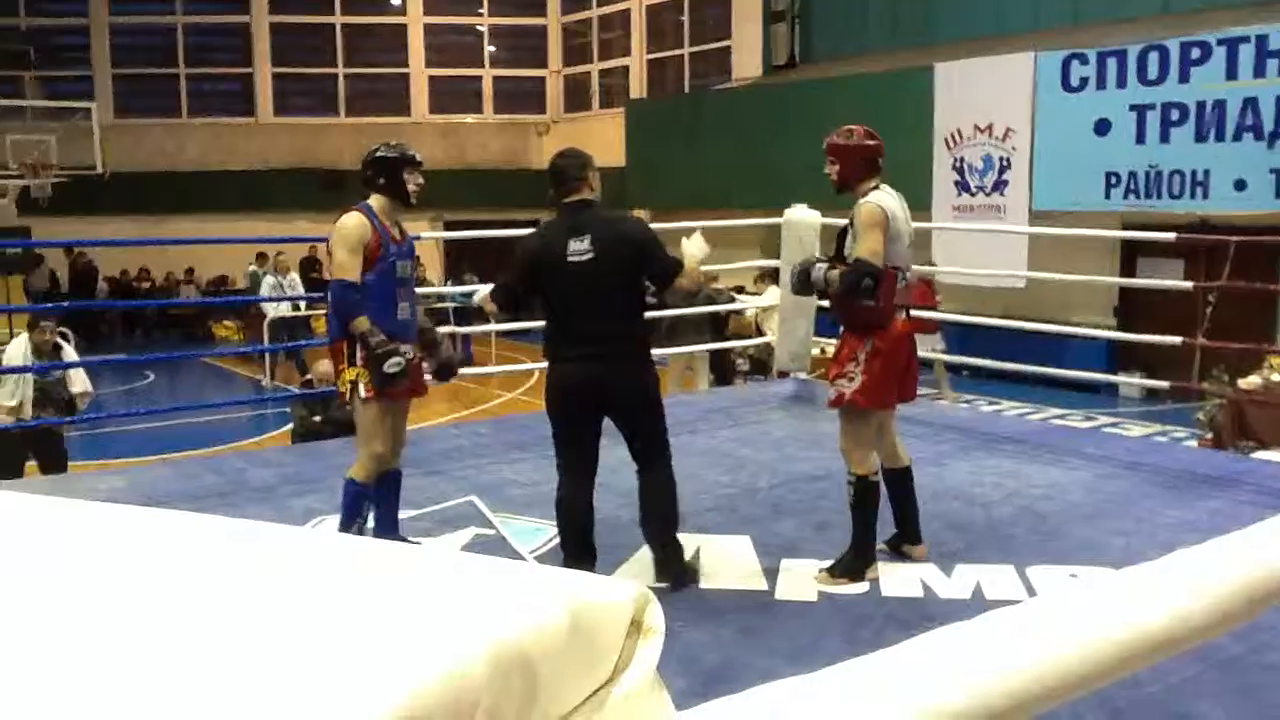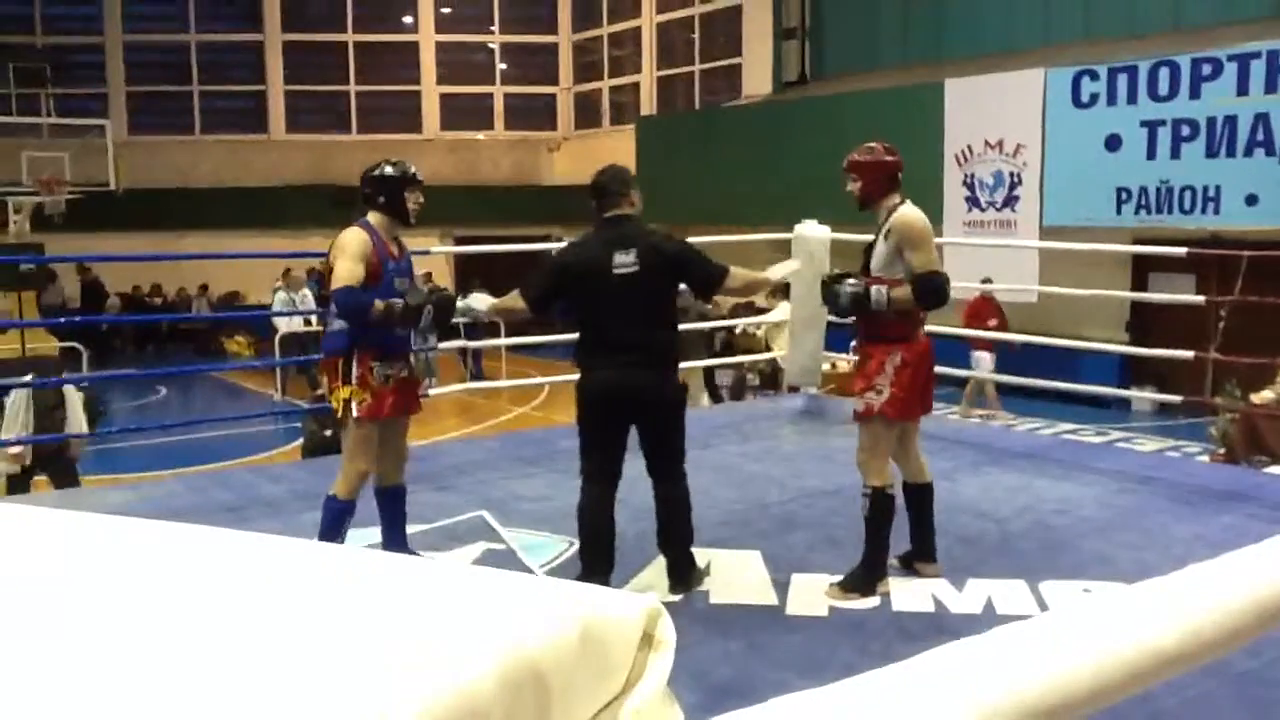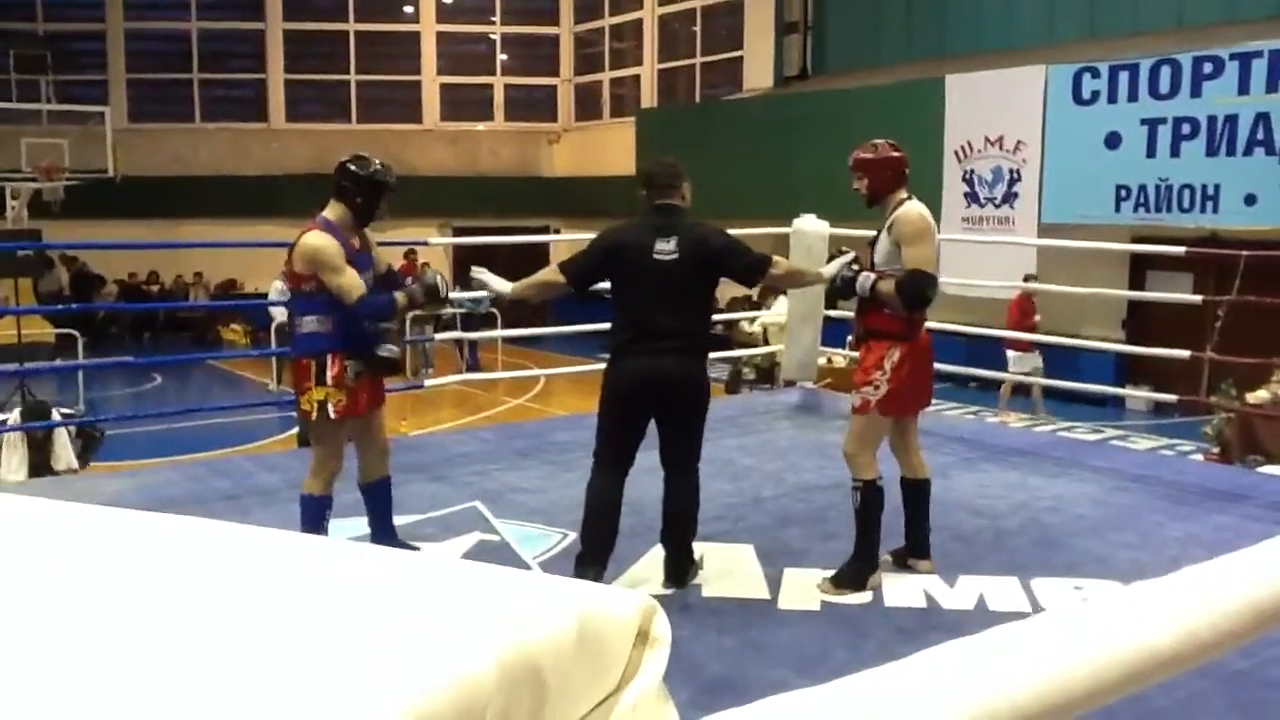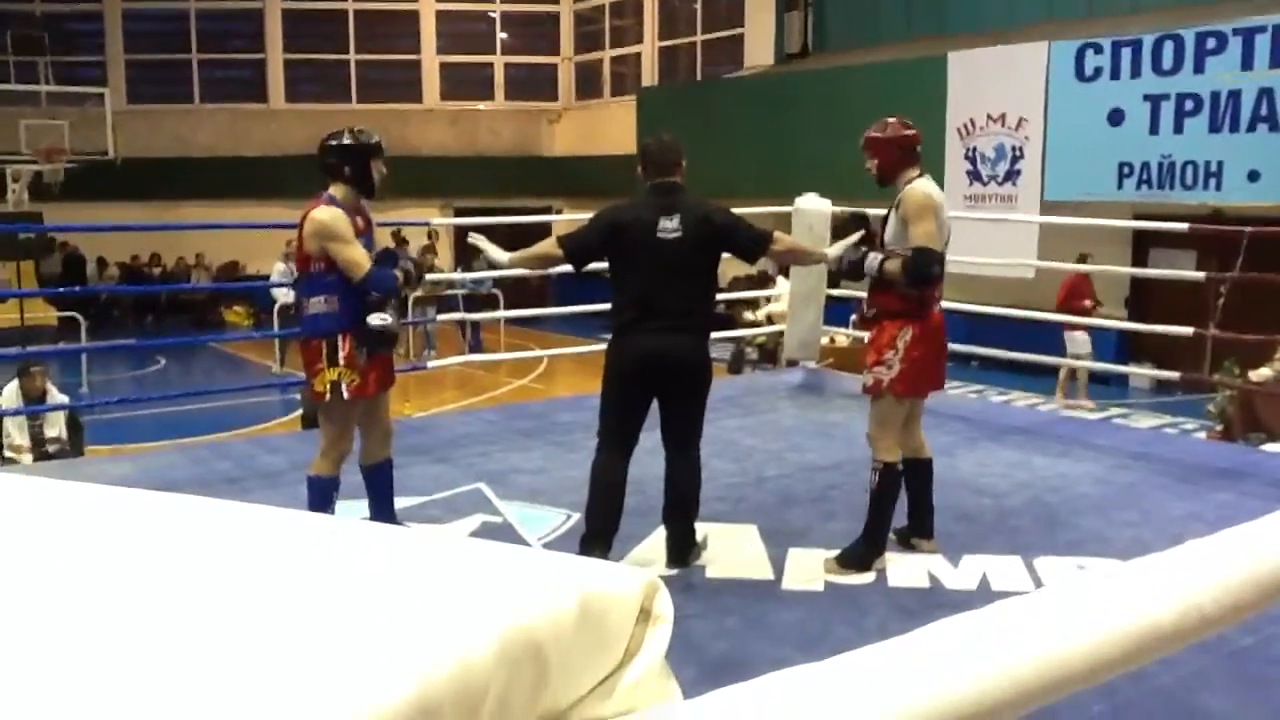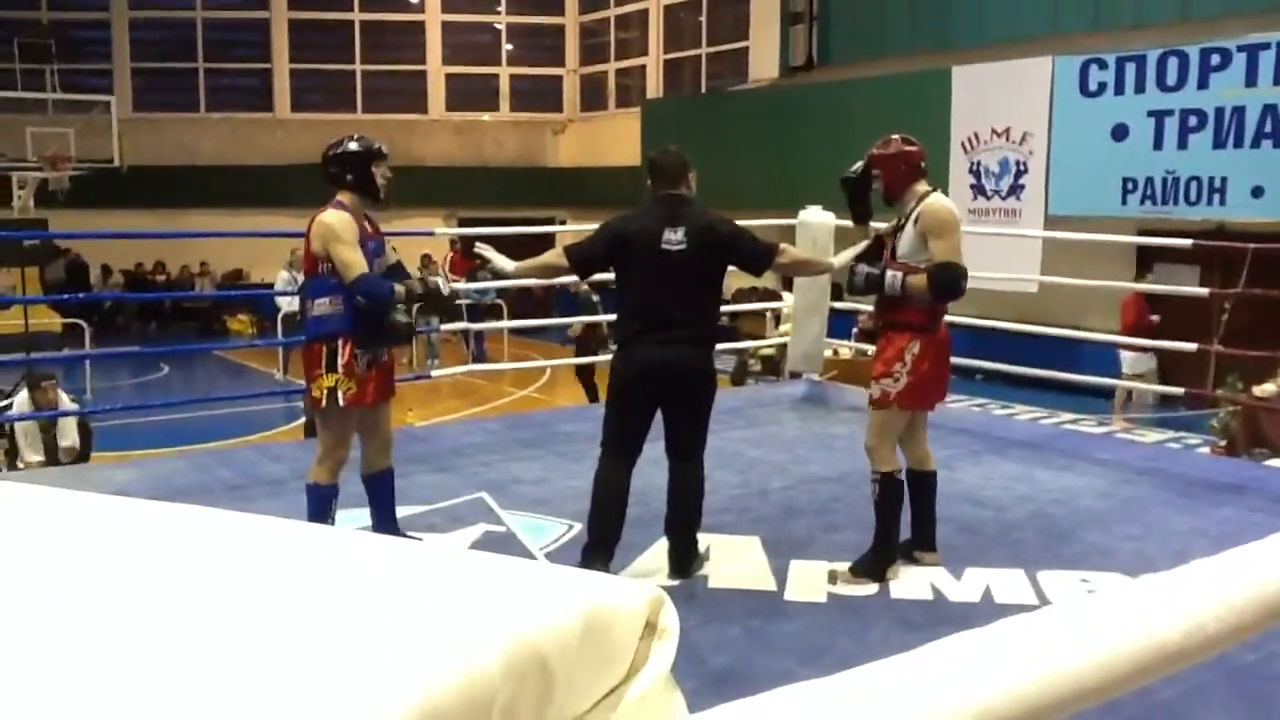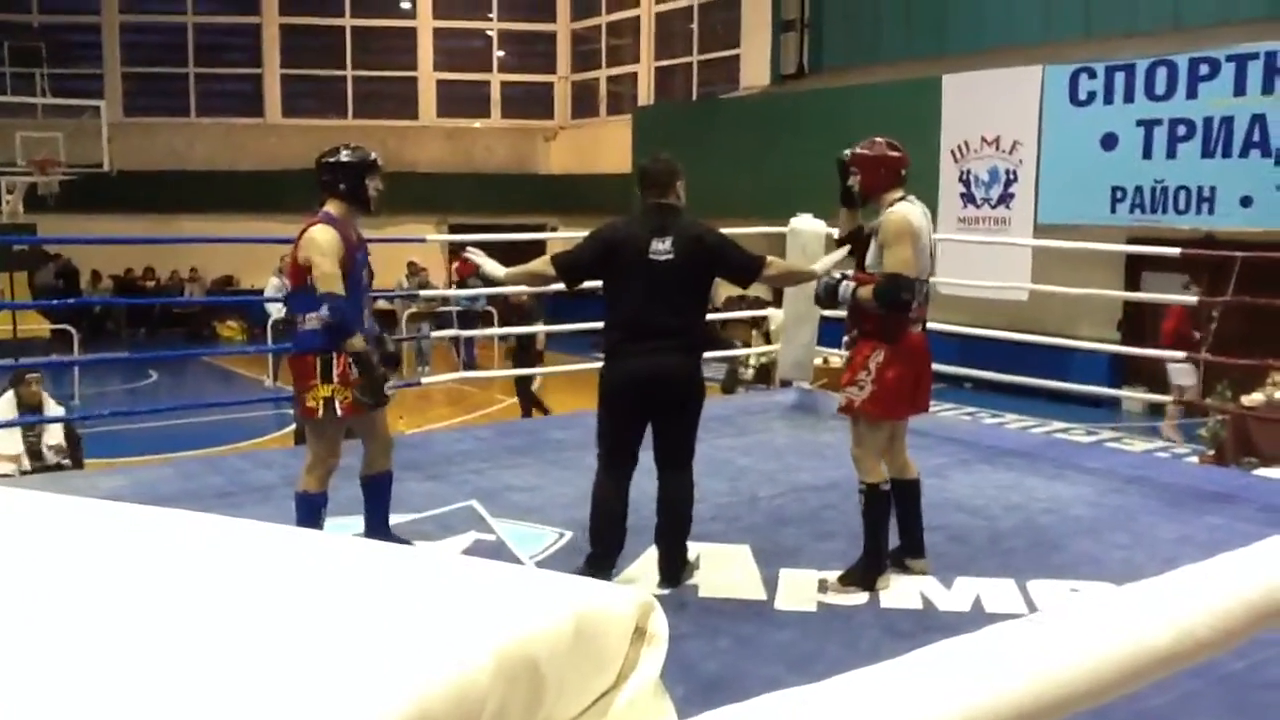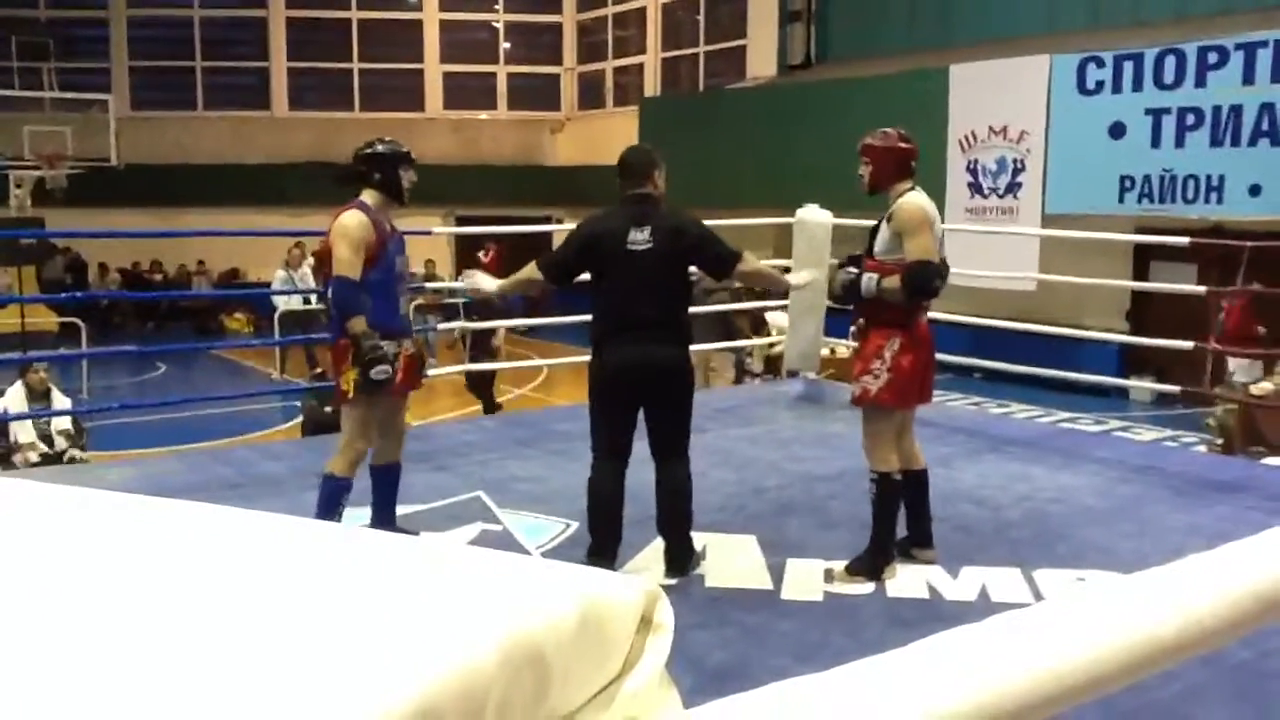
dt=0.5s
person 1, frame 1
left shoulder: (870, 207)
right shoulder: (892, 200)
left elbow: (862, 279)
left wrist: (817, 275)
right wrist: (835, 270)
left hip: (871, 338)
right hip: (892, 330)
left knee: (856, 447)
right knee: (884, 438)
left ankle: (861, 557)
right ankle: (910, 538)
person 1, frame 2
left shoulder: (906, 220)
right shoulder: (891, 221)
left elbow: (933, 291)
left wrist: (869, 296)
right wrist: (854, 289)
left hip: (896, 354)
right hip: (894, 350)
left knee: (871, 459)
right knee: (905, 452)
left ankle: (872, 571)
right ankle: (923, 554)
person 1, frame 3
left shoulder: (910, 217)
right shoulder: (898, 217)
left elbow: (919, 290)
left wrist: (863, 282)
right wrist: (856, 275)
left hip: (894, 350)
right hip: (894, 346)
left knee: (858, 451)
right knee: (905, 447)
left ankle: (864, 566)
right ankle: (917, 550)
person 1, frame 4
left shoulder: (917, 195)
right shoulder: (913, 196)
left elbow: (925, 268)
left wrist: (869, 262)
right wrist: (865, 243)
left hip: (906, 330)
right hip: (910, 326)
left knee: (881, 435)
right knee: (907, 430)
left ankle: (870, 547)
right ankle: (920, 530)
person 1, frame 5
left shoulder: (935, 210)
right shoulder: (907, 214)
left elbow: (951, 283)
right elbow: (871, 262)
left wrist: (885, 281)
right wrist: (859, 211)
left hip: (914, 343)
right hip: (902, 339)
left knee: (879, 444)
right knee: (912, 441)
left ankle: (883, 556)
right ankle: (923, 542)
person 1, frame 6
left shoulder: (896, 219)
right shoulder: (909, 211)
left elbow: (895, 295)
right elbow: (851, 243)
left wrist: (842, 291)
right wrist: (848, 200)
left hip: (885, 349)
right hip: (904, 344)
left knee: (867, 455)
right knee: (893, 449)
left ankle: (872, 566)
right ankle: (912, 549)
person 1, frame 7
left shoulder: (909, 208)
right shoulder: (907, 205)
left elbow: (926, 281)
left wrist: (865, 285)
right wrist: (864, 268)
left hip: (894, 338)
right hip: (900, 334)
left knee: (879, 446)
right knee: (902, 439)
left ankle: (879, 555)
right ankle: (919, 539)
person 2, frame 1
left shoulder: (537, 243)
right shoulder: (628, 230)
left elbow: (500, 305)
right elbow: (682, 282)
left wrist: (482, 296)
right wrist: (694, 254)
left hip: (568, 375)
right hip: (628, 369)
left knee: (575, 474)
right knee: (654, 462)
left ankle: (578, 569)
right ankle: (670, 560)
person 2, frame 2
left shoulder: (576, 254)
right shoulder: (665, 245)
left elbow: (524, 304)
right elbow: (728, 283)
left wrist: (487, 306)
right wrist: (771, 278)
left hip: (600, 383)
right hip: (657, 381)
left knee: (598, 482)
right knee: (669, 478)
left ankle: (594, 580)
right ankle: (682, 571)
person 2, frame 3
left shoulder: (620, 237)
right shoulder: (708, 238)
left elbow: (560, 278)
right elbow: (773, 271)
left wrist: (510, 290)
right wrist: (822, 275)
left hip: (629, 370)
right hip: (686, 372)
left knee: (609, 469)
right knee: (682, 470)
left ankle: (590, 568)
right ankle: (679, 566)
person 2, frame 4
left shoulder: (621, 216)
right shoulder: (709, 216)
left elbow: (559, 250)
right elbow: (775, 246)
left wrist: (507, 259)
right wrist: (827, 255)
left hip: (632, 349)
right hip: (688, 350)
left knee: (613, 448)
right knee: (683, 449)
left ankle: (595, 547)
right ankle: (681, 546)
person 2, frame 5
left shoulder: (626, 227)
right shoulder: (714, 228)
left elbow: (565, 260)
right elbow: (780, 258)
left wrist: (514, 268)
right wrist: (831, 265)
left hip: (636, 360)
right hip: (693, 362)
left knee: (616, 458)
right knee: (686, 460)
left ankle: (596, 557)
right ankle: (683, 557)
person 2, frame 6
left shoulder: (615, 235)
right shoulder: (701, 237)
left elbow: (555, 267)
right elbow: (766, 271)
left wrist: (502, 273)
right wrist: (817, 271)
left hip: (625, 368)
right hip: (681, 370)
left knee: (613, 469)
right knee: (676, 470)
left ankle: (599, 567)
right ankle: (672, 566)
person 2, frame 7
left shoulder: (596, 228)
right shoulder: (681, 226)
left elbow: (542, 273)
right elbow: (740, 267)
left wrist: (497, 286)
right wrist: (788, 282)
left hip: (613, 360)
right hip: (669, 359)
left knee: (608, 460)
right knee: (672, 459)
left ankle: (601, 558)
right ankle: (679, 555)
person 3, frame 1
left shoulder: (400, 230)
right shoulder: (355, 224)
right elbow: (346, 298)
left wrist: (432, 342)
right wrist: (379, 347)
left hip: (399, 351)
right hip: (365, 354)
left knee: (393, 449)
right knee: (374, 452)
left ankle: (387, 535)
person 3, frame 2
left shoulder: (398, 246)
right shoulder: (356, 239)
right elbow: (346, 300)
left wrist: (430, 305)
right wrist: (401, 309)
left hip: (394, 366)
right hip: (358, 368)
left knee: (393, 462)
right knee: (357, 468)
left ankle: (396, 549)
person 3, frame 3
left shoulder: (358, 236)
right shoulder: (318, 243)
left elbow: (385, 283)
right elbow: (365, 306)
left wrist: (387, 339)
right wrist: (419, 294)
left hip: (360, 361)
right hip: (326, 366)
left knee: (376, 451)
right knee: (327, 465)
left ankle: (384, 540)
person 3, frame 4
left shoulder: (359, 214)
right shoulder: (326, 218)
left elbow: (378, 274)
right elbow: (370, 281)
left wrist: (385, 312)
right wrist: (407, 273)
left hip: (365, 339)
right hip: (334, 345)
left knee: (378, 433)
right knee: (336, 444)
left ankle: (384, 522)
person 3, frame 5
left shoulder: (368, 224)
right shoulder: (333, 221)
left elbow: (393, 278)
right elbow: (364, 288)
left wrist: (399, 308)
right wrist: (412, 292)
left hip: (370, 348)
right hip: (336, 352)
left knee: (379, 442)
right knee: (333, 452)
left ankle: (386, 531)
person 3, frame 6
left shoulder: (351, 232)
right shoulder: (322, 236)
right elbow: (334, 310)
left wrist: (379, 345)
right wrist: (370, 362)
left hip: (355, 359)
right hip: (326, 363)
left knee: (380, 443)
right knee: (323, 460)
left ankle: (378, 534)
person 3, frame 7
left shoulder: (387, 223)
right shoulder: (353, 222)
right elbow: (344, 294)
left wrist: (406, 344)
right wrist: (368, 347)
left hip: (394, 345)
right hip: (364, 349)
left knee: (392, 437)
right knee: (355, 444)
left ankle: (383, 524)
